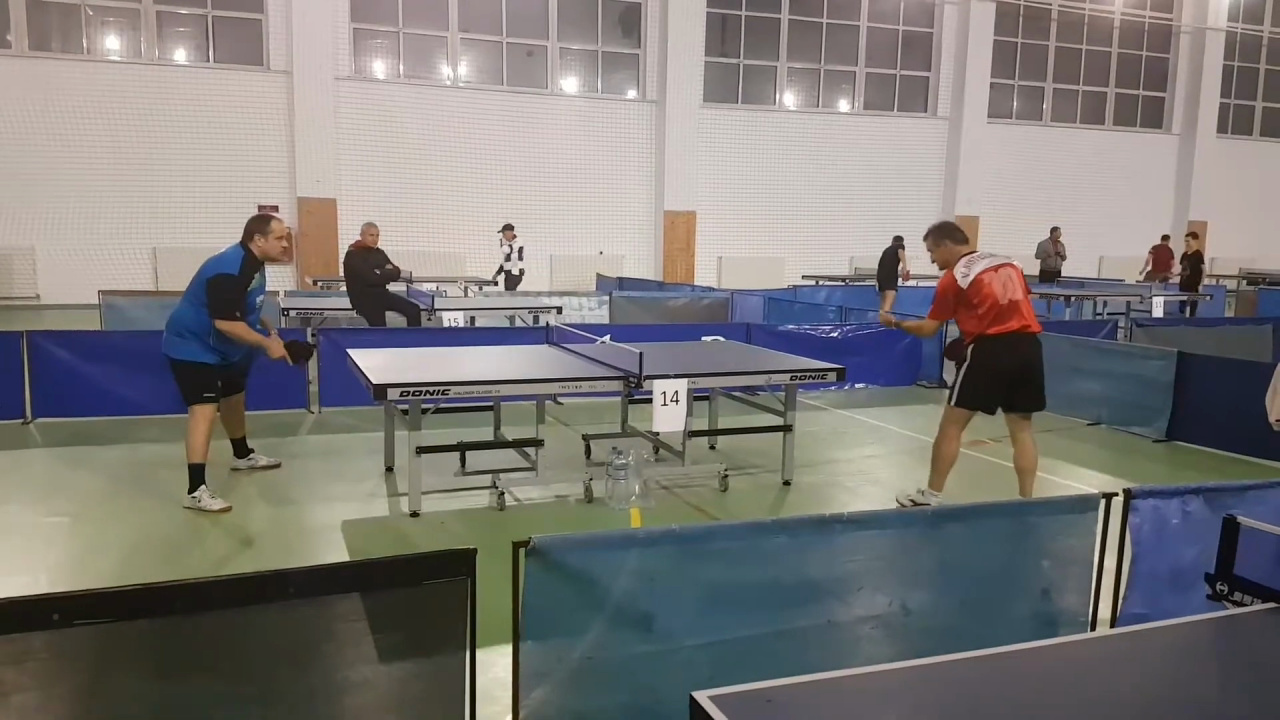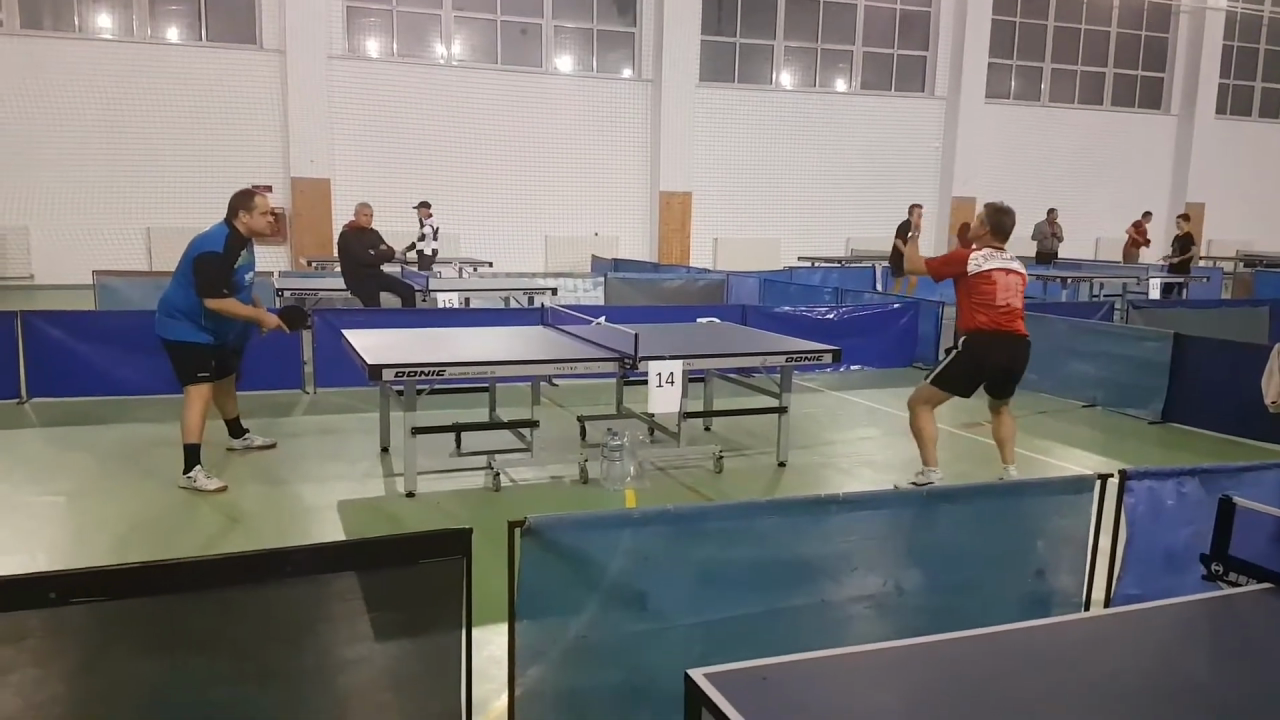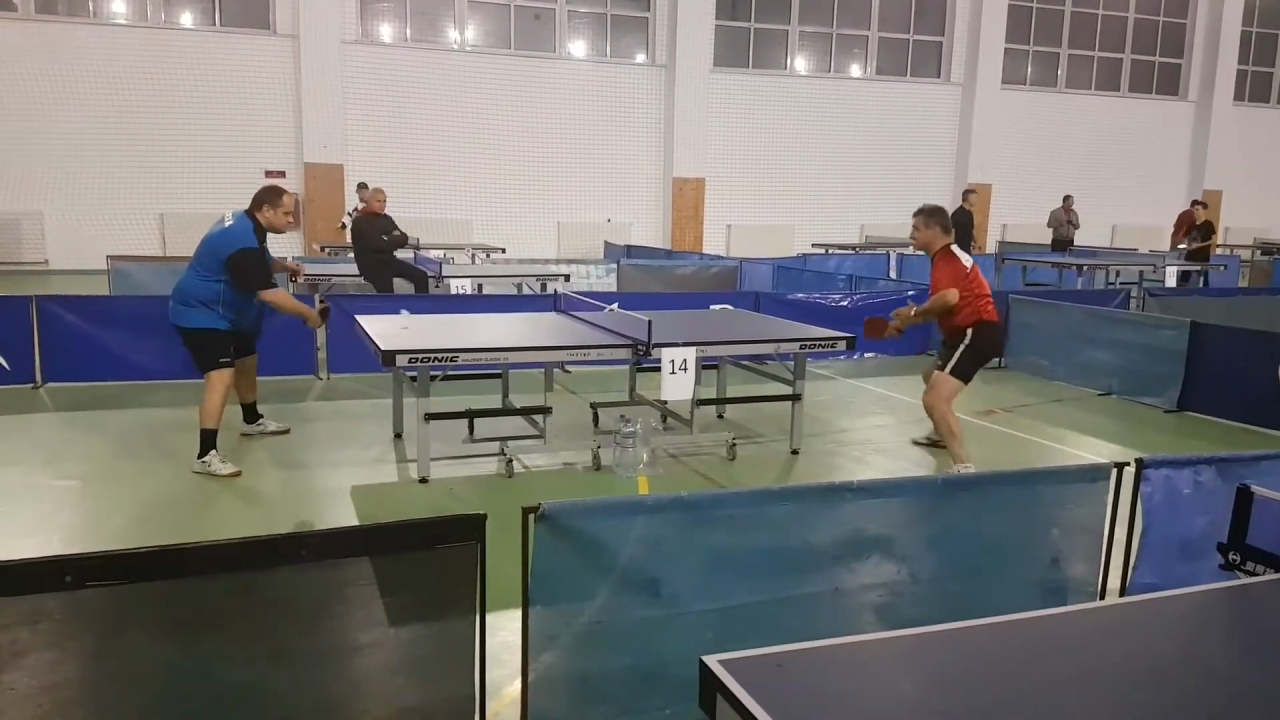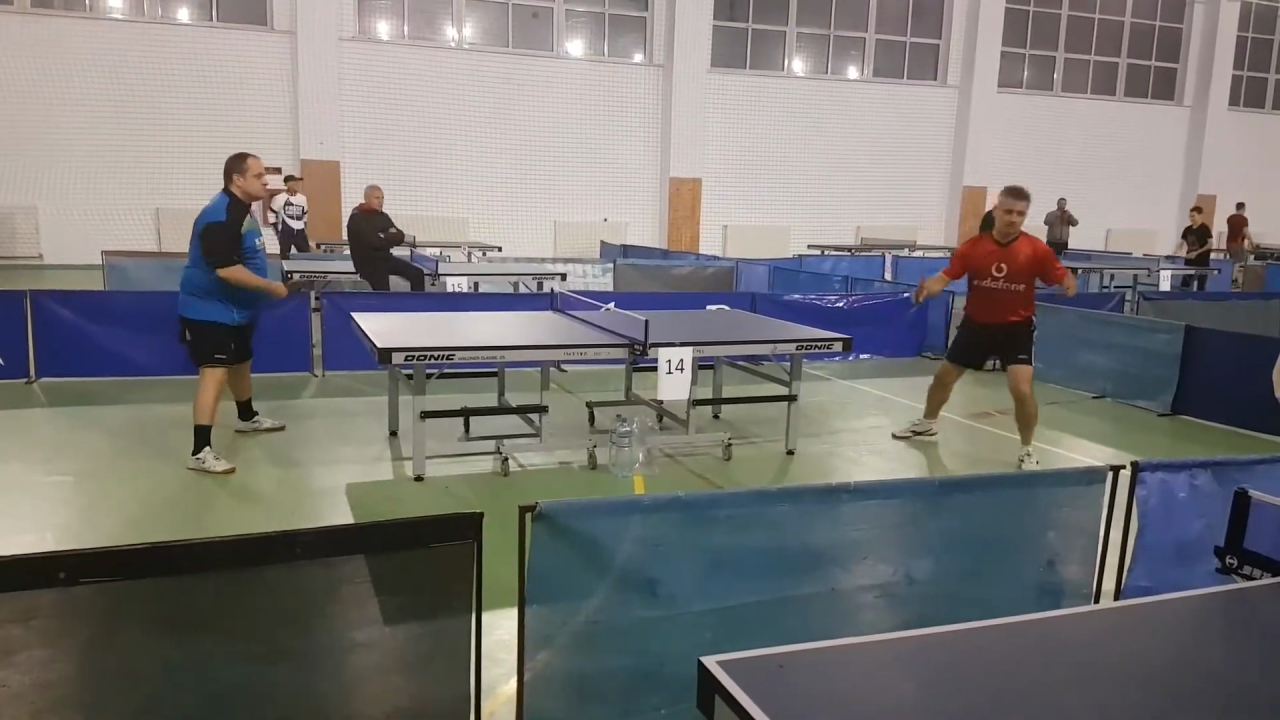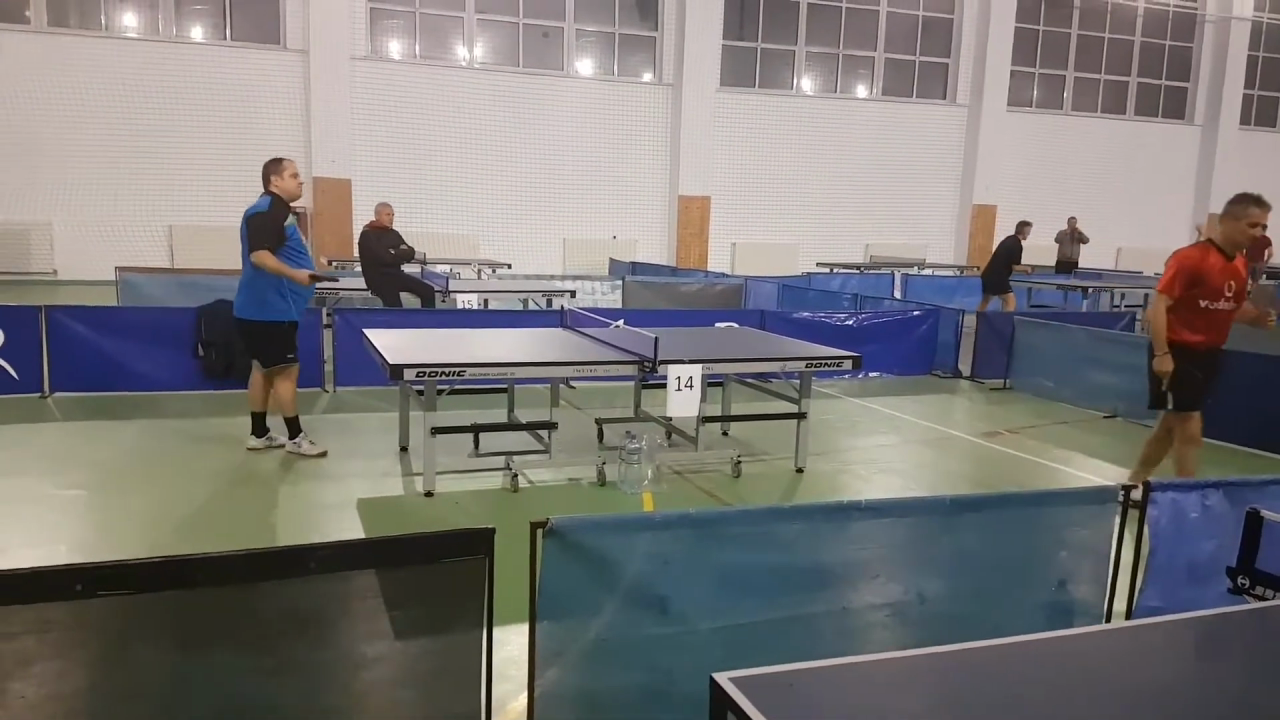
dt=1s
person 1, frame 1
left shoulder: (252, 263)
right shoulder: (230, 270)
right elbow: (226, 322)
left wrist: (269, 331)
right wrist: (267, 345)
left hip: (218, 349)
right hip: (192, 346)
left knee: (234, 398)
right knee: (204, 410)
left ankle: (243, 455)
right ankle: (196, 491)
person 1, frame 2
left shoulder: (242, 241)
right shoulder: (215, 247)
right elbow: (215, 301)
left wrist: (258, 310)
right wrist: (261, 316)
left hip: (215, 329)
right hip: (186, 327)
left knee: (226, 380)
right knee: (199, 391)
left ankle: (238, 435)
right ankle: (191, 471)
person 1, frame 3
left shoulder: (245, 226)
right shoulder: (246, 243)
left elbow: (262, 263)
right elbow: (269, 293)
left wrist: (285, 267)
right wrist: (309, 314)
left hip: (221, 314)
right hip: (198, 316)
left knee: (245, 361)
right knee: (223, 376)
left ankle: (253, 420)
right ankle: (207, 454)
person 1, frame 4
left shoulder: (239, 209)
right shoulder: (220, 217)
right elbow: (227, 269)
left wrist: (266, 284)
right wrist: (272, 287)
left hip: (234, 308)
right hip: (210, 309)
left knee: (241, 363)
right knee: (215, 373)
left ankle: (247, 418)
right ankle: (200, 452)
person 1, frame 5
left shoulder: (277, 211)
right shoulder: (264, 212)
right elbow: (258, 255)
left wrist: (301, 273)
right wrist: (293, 274)
left hip: (272, 308)
right hip: (269, 309)
left knee: (264, 369)
right knee: (285, 371)
left ankle: (259, 434)
right ankle: (295, 437)
person 2, frame 1
left shoulder: (953, 278)
right shoulder: (1009, 263)
left elbow: (930, 329)
right elbow: (1019, 306)
left wrist: (896, 323)
left hip: (989, 350)
right hip: (1027, 347)
left knee: (951, 424)
right knee: (1022, 430)
left ankle: (932, 496)
right ankle: (1026, 501)
person 2, frame 2
left shoulder: (967, 259)
right shoulder: (1019, 267)
left elbow: (912, 266)
left wrist: (913, 235)
left hip: (980, 345)
right hip: (1017, 348)
left knee: (919, 402)
right knee: (1000, 408)
left ankle: (930, 474)
right ankle: (1010, 473)
person 2, frame 3
left shoulder: (946, 259)
right shoulder: (948, 257)
left elbow: (949, 298)
right elbow: (939, 306)
left wrist: (913, 312)
right wrist: (904, 322)
left hip: (974, 334)
right hip: (966, 333)
left knee: (933, 400)
right knee: (931, 378)
left ankle: (963, 469)
right ankle: (942, 434)
person 2, frame 4
left shoulder: (1035, 249)
right shoulder: (972, 247)
left elbow: (1061, 277)
right elbow: (944, 278)
left wrist: (1069, 284)
right wrist: (926, 289)
left hip: (1016, 328)
right hip: (976, 325)
left knee: (1022, 390)
right knee: (944, 377)
left ankle: (1026, 448)
right ankle: (925, 423)
person 2, frame 5
left shoulder: (1241, 264)
right shoulder: (1190, 259)
right elbow: (1158, 305)
left wrist: (1260, 319)
right wrist: (1162, 354)
left hip: (1206, 354)
right hip: (1180, 354)
left knee: (1172, 429)
right knee: (1190, 431)
left ankle: (1133, 485)
